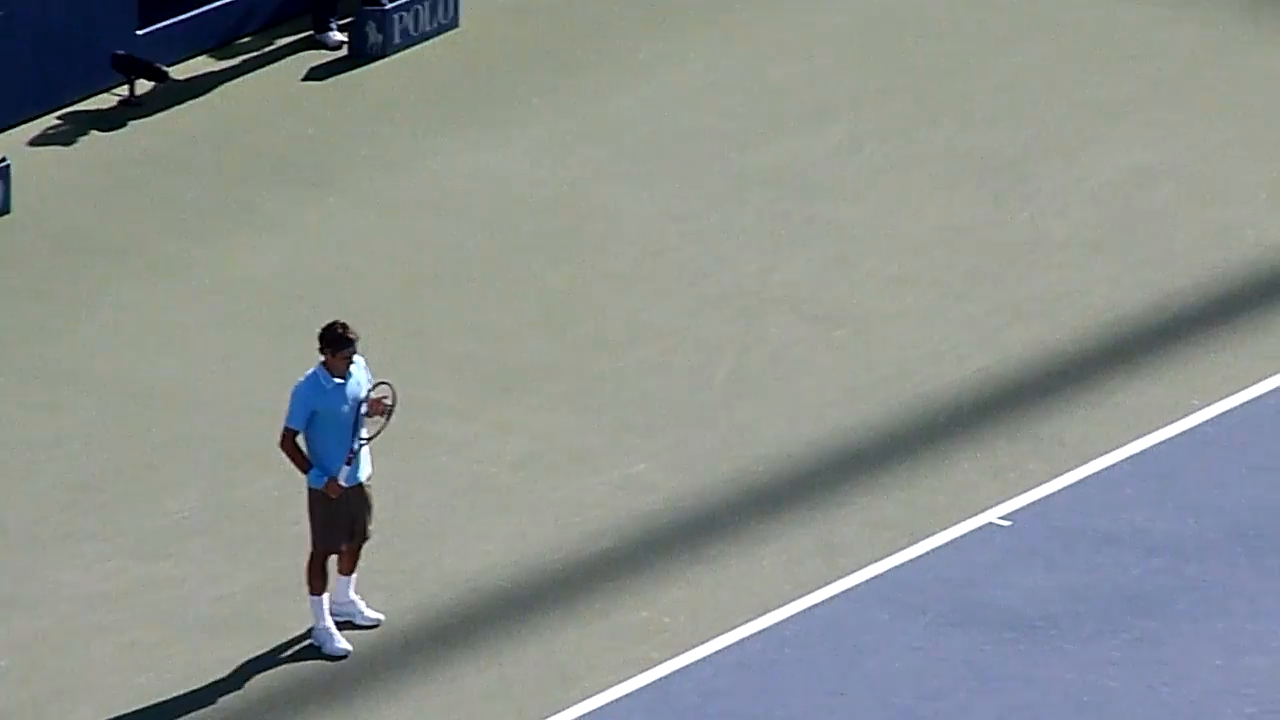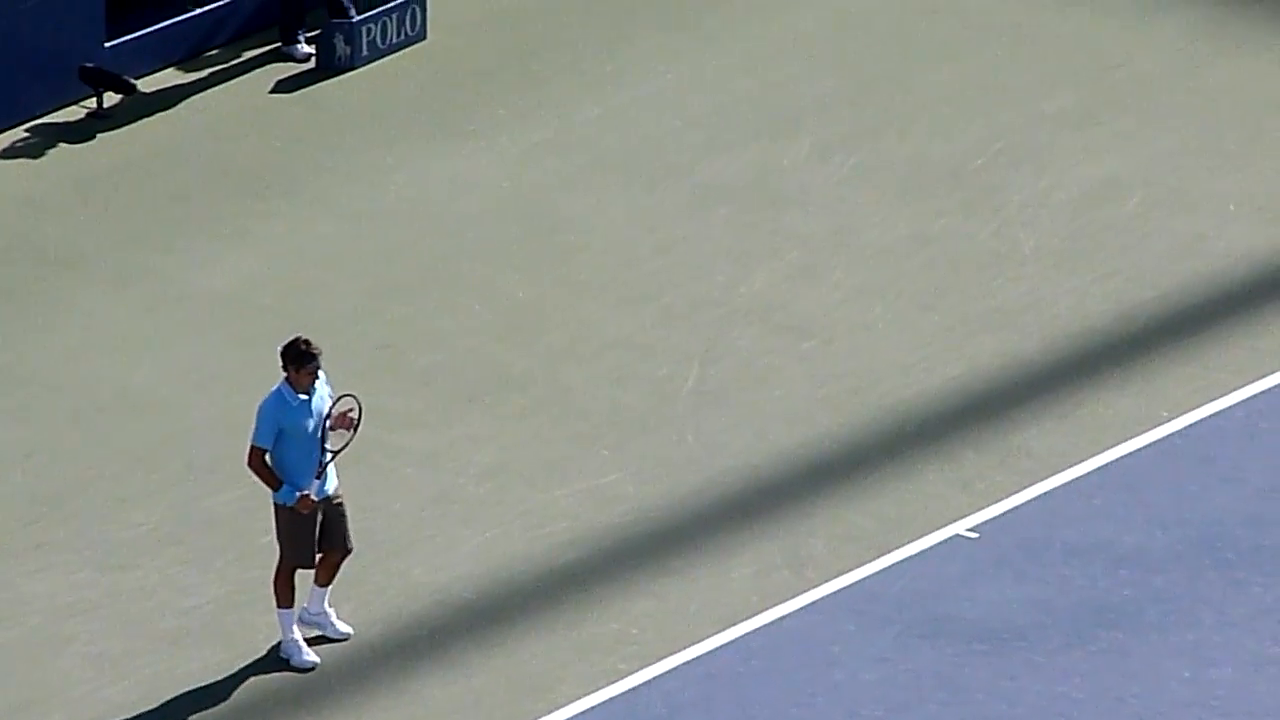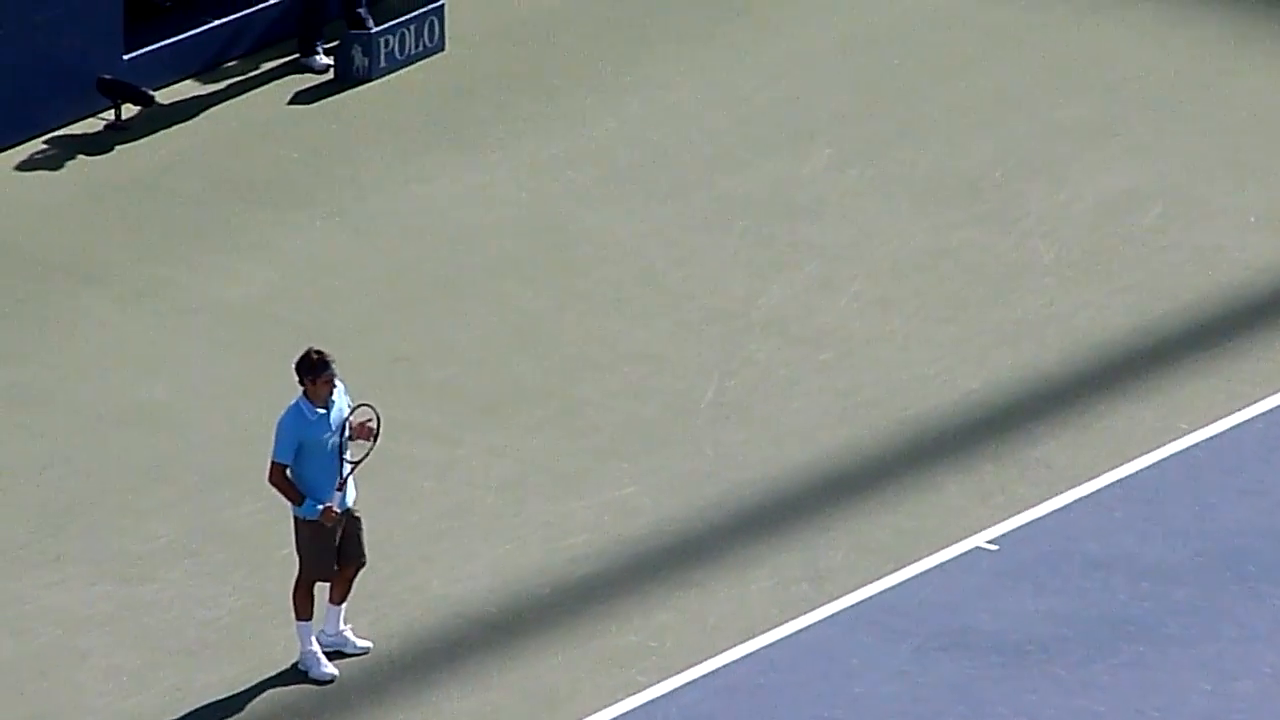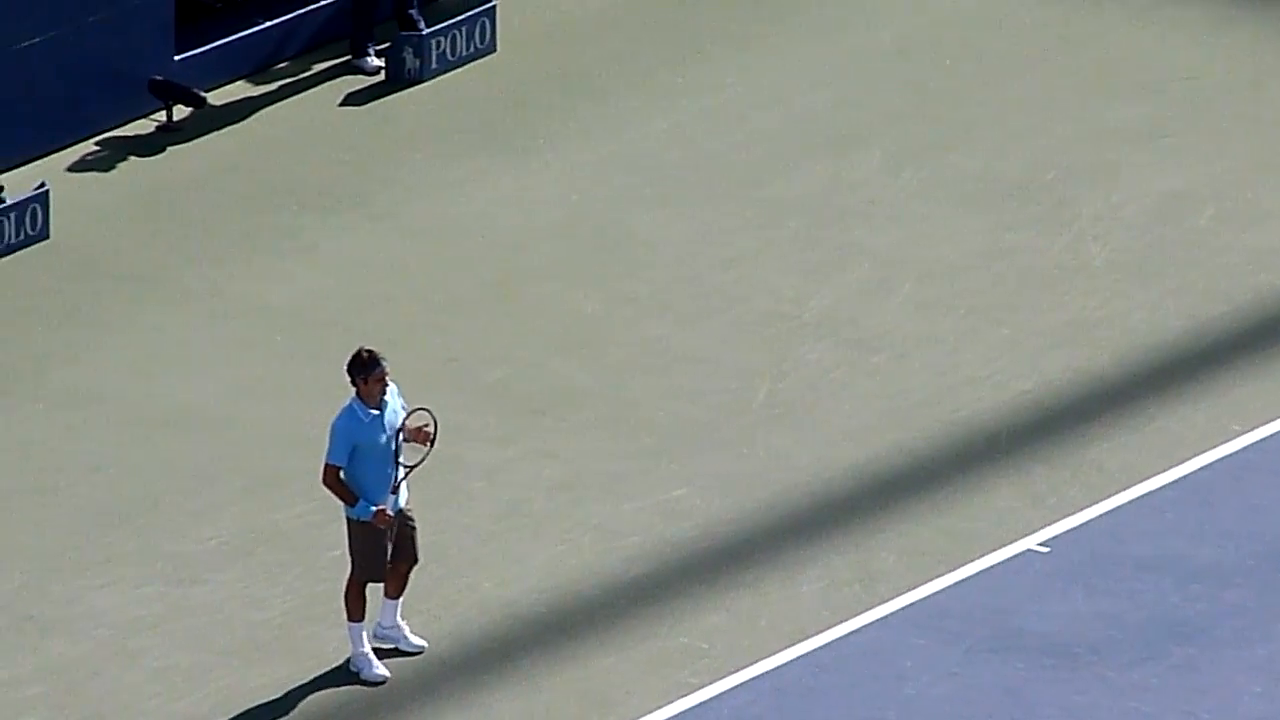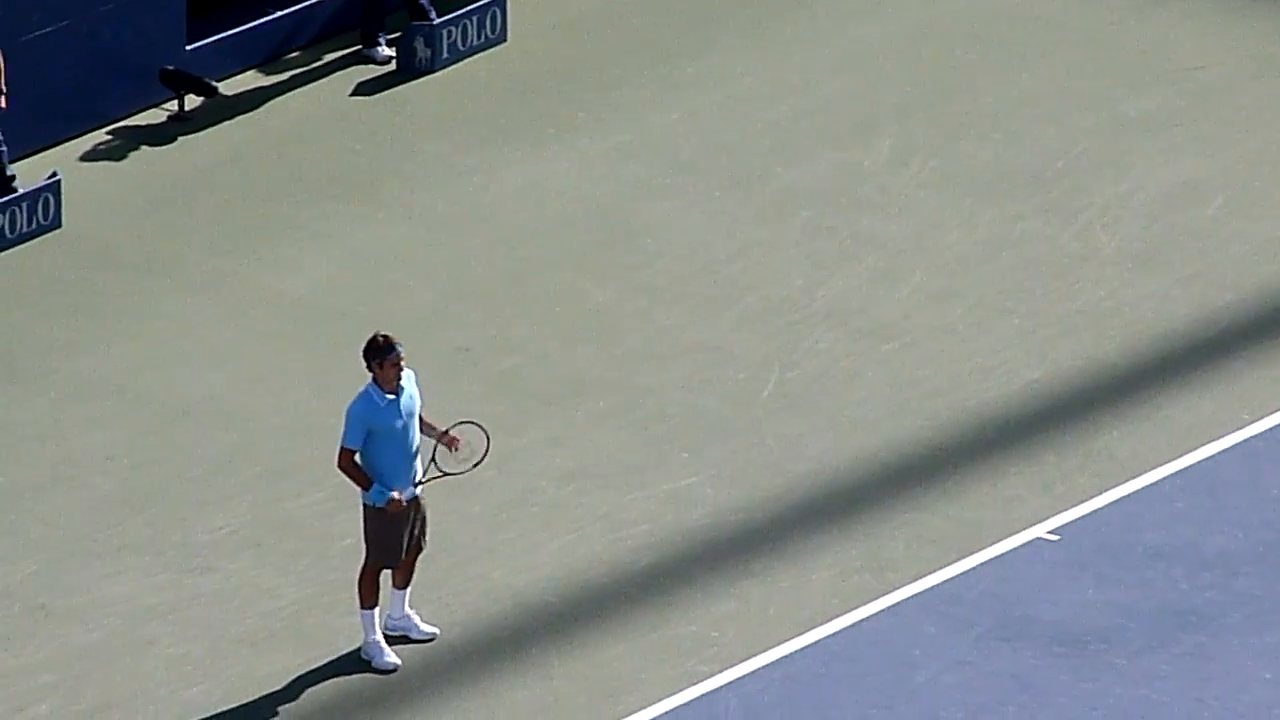
dt=0.2s
person 1, frame 1
left shoulder: (359, 368)
right shoulder: (307, 390)
right elbow: (287, 441)
left wrist: (374, 409)
right wrist: (318, 478)
left hip: (360, 476)
right hip: (329, 484)
left knee: (353, 542)
right knee: (323, 551)
left ankle: (344, 601)
right ankle: (322, 625)
person 1, frame 2
left shoulder: (321, 383)
right shoulder: (272, 408)
right elbow: (255, 460)
left wrist: (338, 423)
right wrist: (289, 495)
left hip: (328, 489)
right hip: (295, 499)
left knee: (338, 550)
right knee: (290, 564)
left ankle: (316, 611)
right ankle: (290, 639)
person 1, frame 3
left shoulder: (339, 393)
right shoulder: (292, 423)
right elbow: (277, 476)
left wrist: (356, 432)
right wrist: (313, 509)
left hip: (346, 501)
right hip: (315, 512)
left knee: (352, 565)
right knee: (309, 578)
left ankle: (332, 632)
right ankle: (308, 651)
person 1, frame 4
left shoulder: (392, 394)
right shoulder: (345, 424)
right elbow: (330, 477)
left wrist: (412, 436)
right wrist: (367, 511)
left hip: (398, 502)
right hip: (368, 513)
left knee: (404, 562)
right knee: (361, 578)
left ankle: (388, 626)
right ankle: (360, 652)
person 1, frame 5
left shoulder: (409, 381)
right shoulder: (361, 409)
right elbow: (345, 461)
left wrist: (436, 434)
right wrist: (381, 494)
left hip: (412, 490)
right hip: (384, 500)
left knee: (410, 554)
right knee: (375, 565)
left ankle: (399, 617)
right ankle: (372, 640)
